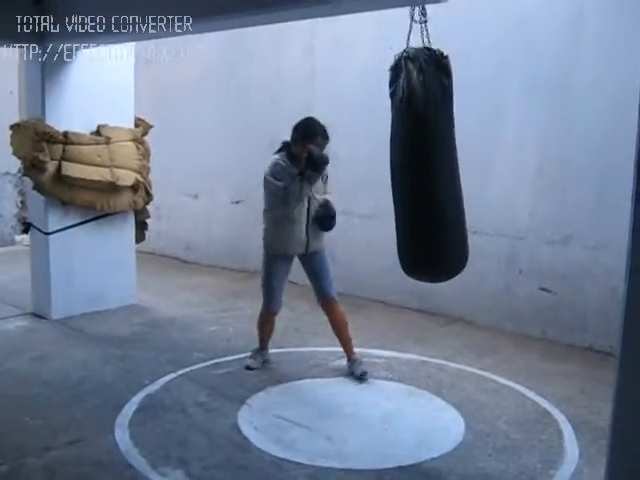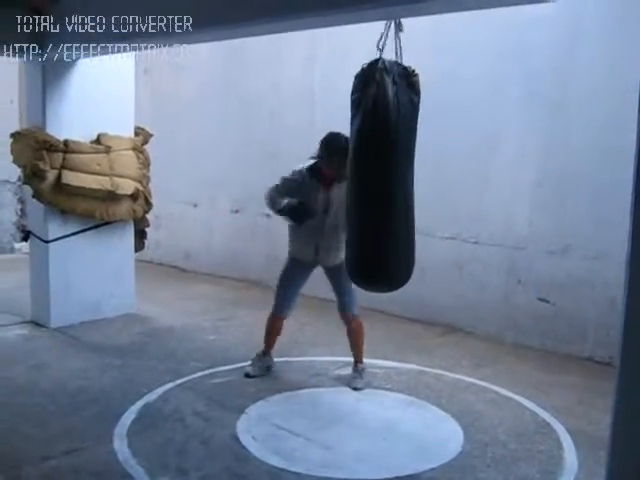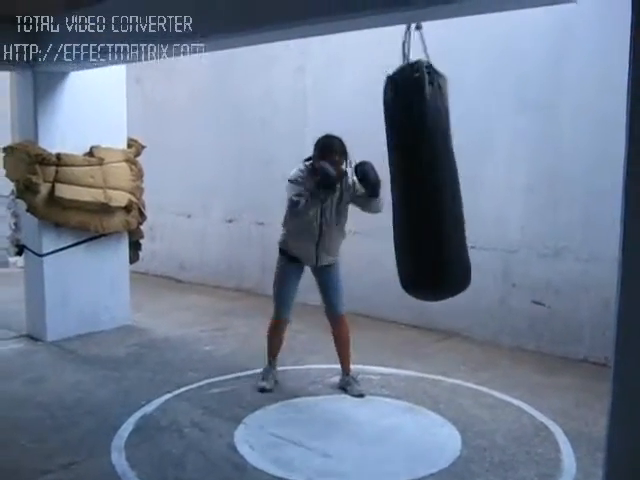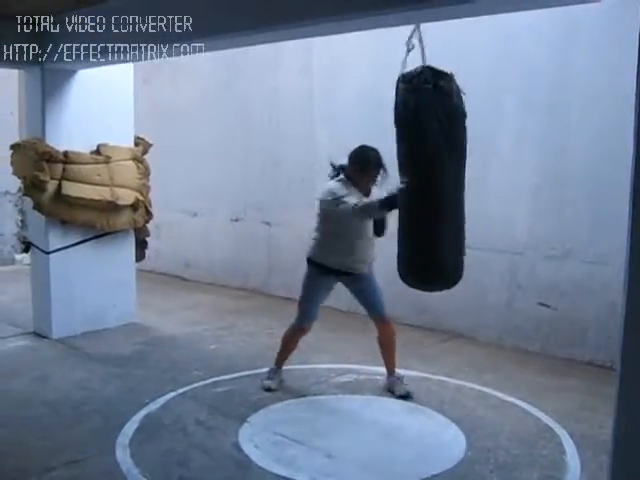
dt=0.7s
person 1, frame 1
left shoulder: (315, 165)
right shoulder: (278, 166)
right elbow: (290, 200)
left wrist: (325, 210)
right wrist: (309, 174)
left hip: (312, 244)
right hip: (279, 246)
left knee: (329, 301)
right knee: (271, 307)
left ankle: (351, 357)
right ankle: (262, 350)
person 1, frame 2
left shoulder: (349, 182)
right shoulder: (302, 177)
right elbow: (273, 196)
right wrist: (287, 207)
left hip: (337, 256)
right hip: (302, 254)
left knee: (350, 315)
right knee: (280, 310)
left ankle: (358, 367)
right ankle: (265, 357)
person 1, frame 3
left shoulder: (347, 180)
right shoulder: (300, 177)
left elbow: (374, 207)
right elbow: (297, 212)
left wrist: (372, 187)
right wrist: (319, 190)
left hip: (328, 257)
right hip: (293, 253)
left knee: (338, 316)
right knee: (281, 315)
left ankle: (347, 375)
right ankle: (270, 368)
person 1, frame 4
left shoulder: (362, 190)
right shoulder: (335, 191)
right elbow: (355, 211)
left wrist: (379, 219)
right wrist: (388, 201)
left hip: (357, 268)
right hip: (324, 267)
left knee: (384, 320)
right knee: (302, 325)
left ankle: (392, 377)
right ankle: (276, 369)
